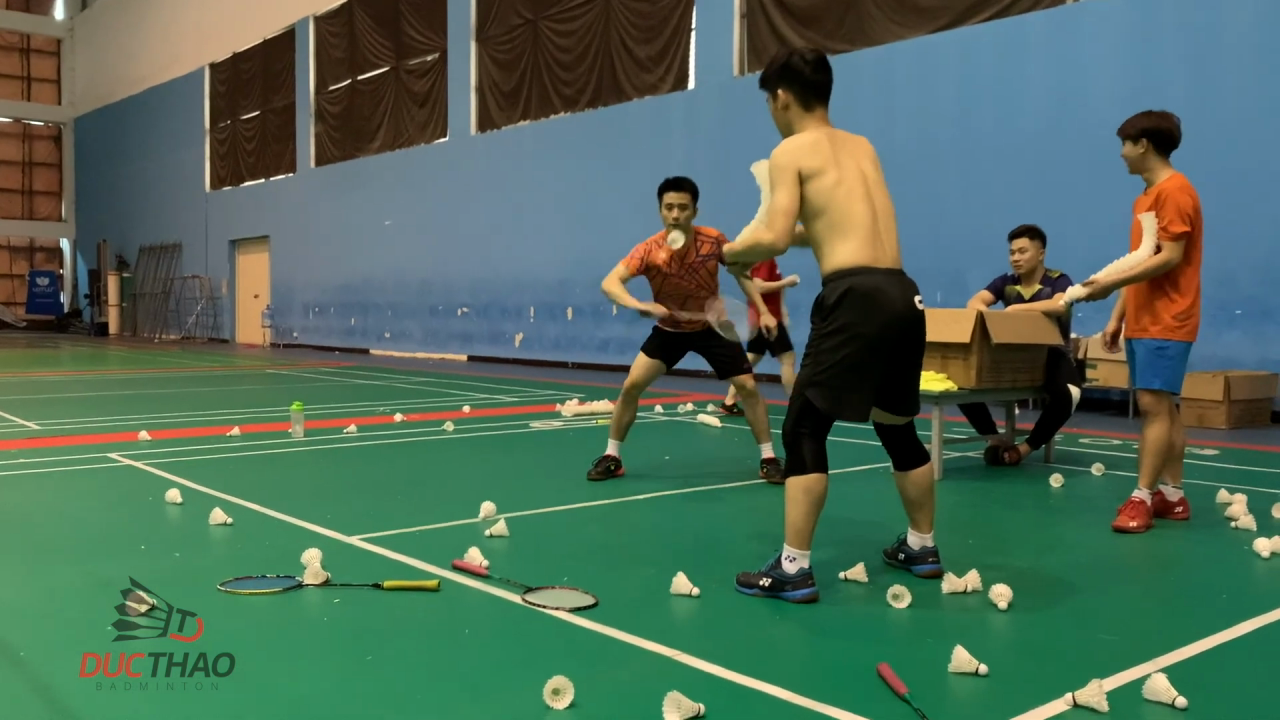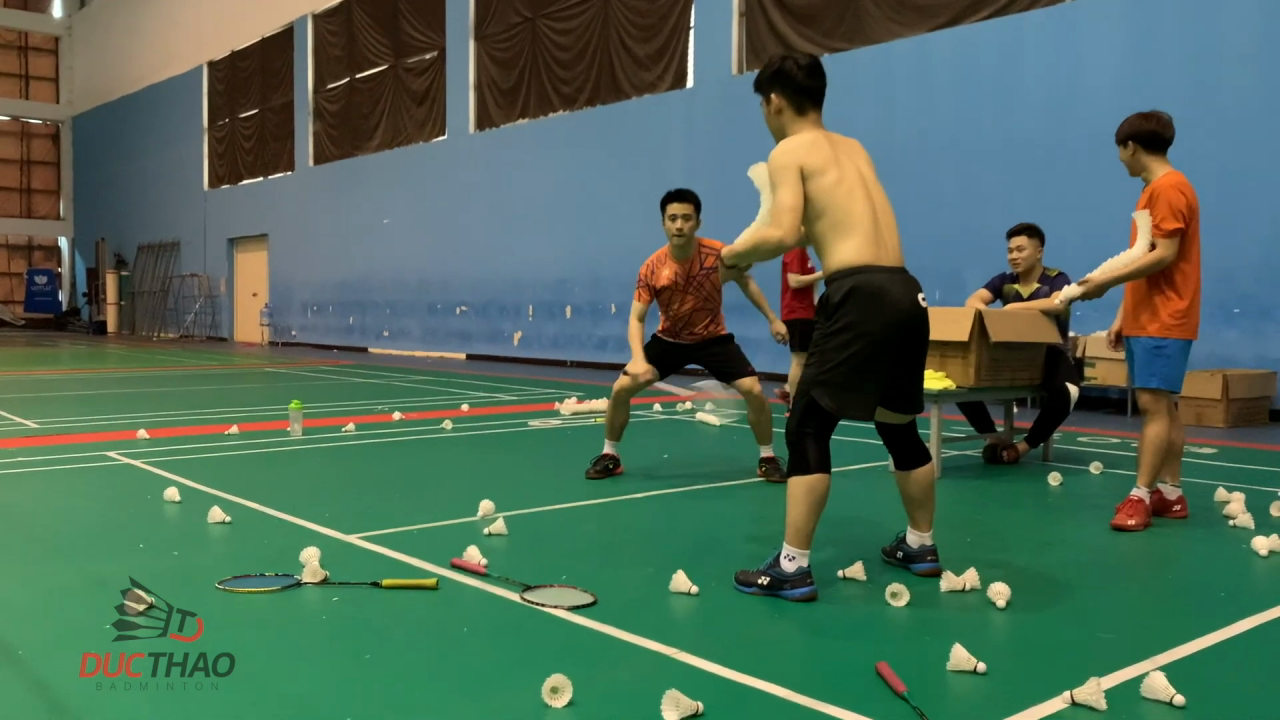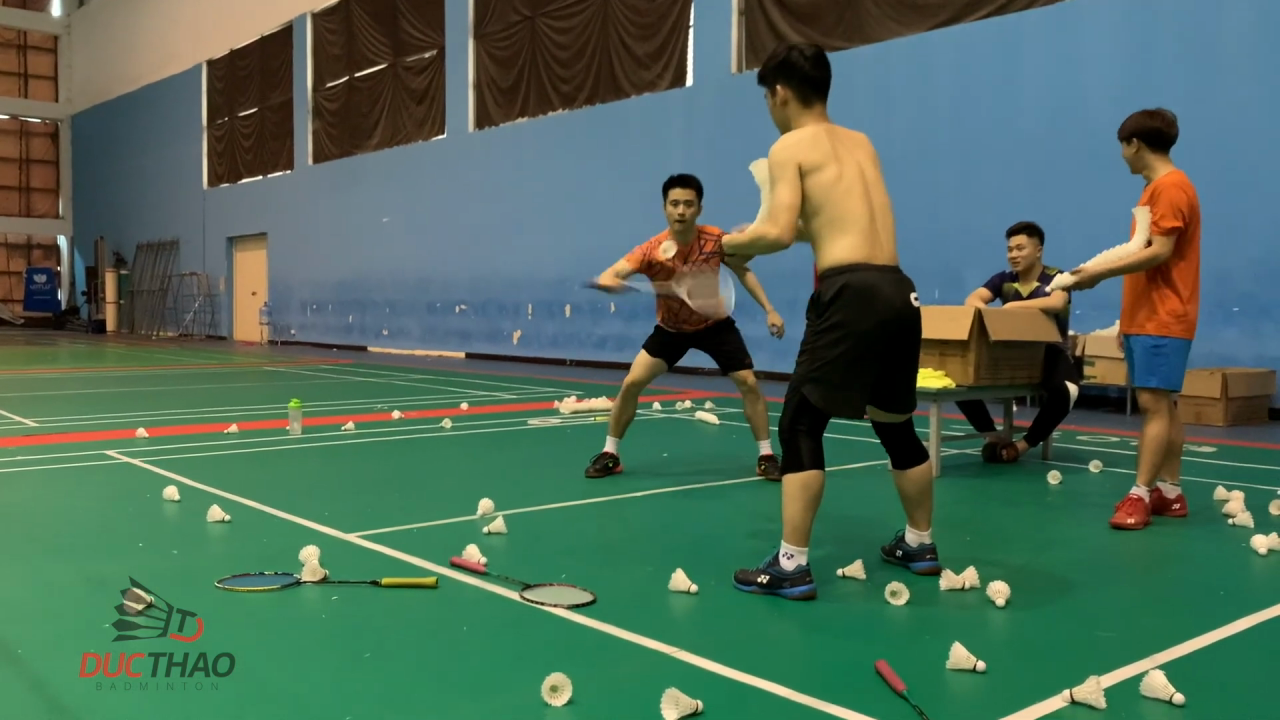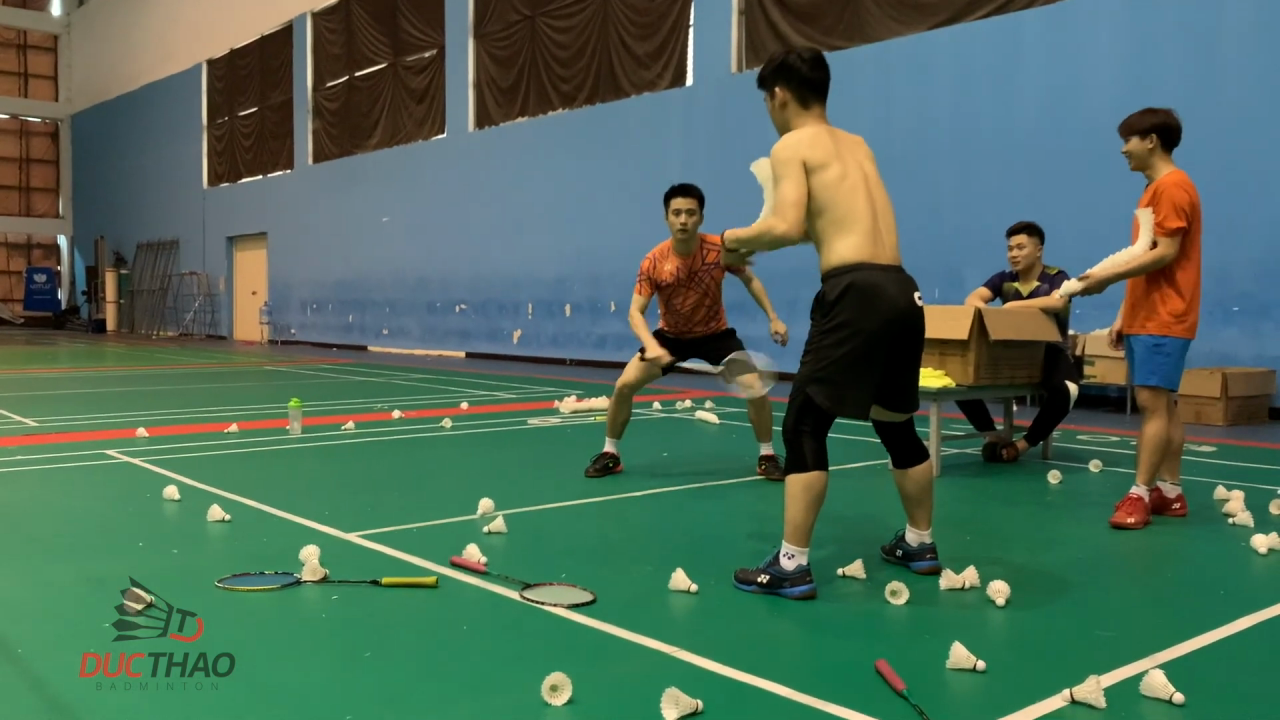
dt=0.3s
person 1, frame 1
left shoulder: (791, 151)
right shoulder: (861, 147)
left elbow: (773, 239)
left wrist: (733, 251)
right wrist: (794, 227)
left hip: (856, 297)
right hip: (901, 293)
left knee: (804, 429)
right knee: (897, 425)
left ankle: (793, 568)
right ankle: (921, 547)
person 1, frame 2
left shoulder: (789, 152)
right shoulder: (852, 149)
left elbow: (782, 235)
left wrist: (735, 253)
right wrist: (761, 237)
left hip: (861, 296)
right hip: (904, 291)
left knee: (807, 429)
right knee: (899, 425)
left ankle: (793, 568)
right ankle: (921, 545)
person 1, frame 3
left shoulder: (791, 146)
right shoulder: (860, 143)
left elbow: (778, 232)
left wrist: (734, 243)
right wrist: (786, 219)
left hip: (852, 294)
right hip: (896, 290)
left knee: (800, 426)
right knee: (896, 423)
left ankle: (791, 565)
right ankle: (919, 545)
person 1, frame 4
left shoulder: (792, 145)
right shoulder: (855, 145)
left elbow: (787, 228)
left wrist: (737, 239)
right wrist: (761, 231)
left hip: (857, 293)
right hip: (900, 289)
left knee: (804, 426)
right knee: (896, 423)
left ankle: (792, 566)
right ankle: (920, 543)
person 2, frame 1
left shoulder: (1174, 191)
right shoulder: (1145, 196)
left elbow: (1170, 257)
left wrist: (1110, 283)
right wrist: (1117, 317)
left hip: (1165, 322)
right hip: (1143, 321)
left knee: (1153, 404)
right knee: (1163, 407)
left ankle: (1142, 497)
right ankle: (1172, 495)
person 2, frame 2
left shoulder: (1168, 188)
right shoulder: (1153, 190)
left elbow: (1164, 255)
left wrist: (1107, 281)
right wrist: (1122, 317)
left hip: (1163, 321)
right hip: (1146, 319)
left knee: (1153, 404)
right knee: (1162, 406)
left ankle: (1141, 496)
right ankle: (1170, 493)
person 2, frame 3
left shoulder: (1170, 186)
right shoulder: (1156, 188)
left elbow: (1160, 252)
left wrist: (1100, 272)
right wrist: (1128, 319)
left hip: (1162, 320)
right hip: (1147, 317)
left knee: (1154, 403)
right knee: (1161, 404)
left ankle: (1141, 494)
right ankle: (1170, 492)
person 2, frame 4
left shoulder: (1172, 186)
right shoulder: (1153, 190)
left elbow: (1165, 253)
left wrist: (1106, 277)
right wrist: (1122, 316)
left hip: (1164, 319)
right hip: (1144, 317)
left knee: (1152, 402)
right knee: (1162, 404)
left ankle: (1141, 494)
right ankle: (1170, 491)
person 3, frame 1
left shoulder: (714, 240)
right shoulder: (648, 250)
left elbow: (741, 272)
right elbow: (609, 284)
left wrist: (764, 311)
right wrist: (639, 305)
left hip: (712, 329)
right hip: (669, 330)
left knee: (749, 388)
right knee: (631, 385)
left ankle: (768, 458)
right ankle: (611, 457)
person 3, frame 2
left shoulder: (718, 253)
right shoulder: (652, 268)
left elbow: (746, 282)
right elbow: (636, 320)
left wrist: (773, 319)
right wrist: (637, 357)
left hip: (713, 339)
right hip: (668, 343)
left knee: (755, 393)
right knee: (621, 390)
left ankle: (767, 459)
right ankle: (609, 456)
person 3, frame 3
left shoulder: (717, 239)
right shoulder: (650, 250)
left elbow: (744, 272)
right elbow: (606, 278)
left wrist: (769, 310)
right wrist: (610, 280)
left hip: (715, 326)
right hip: (671, 329)
left knee: (750, 384)
right knee: (631, 384)
left ankle: (766, 456)
right ankle: (610, 454)
person 3, frame 4
left shoulder: (720, 249)
right shoulder: (653, 261)
left elbow: (749, 279)
right elbow: (636, 314)
left wrist: (773, 318)
right wrist: (650, 344)
left hip: (715, 335)
right hip: (671, 337)
right knee: (624, 386)
left ankle: (767, 456)
right ankle: (610, 454)
person 4, frame 1
left shoulder: (1058, 281)
right shoulder: (1006, 282)
left elbow: (1059, 305)
right elbow: (974, 302)
left wrist: (1014, 309)
left hip: (1051, 357)
left knee: (1067, 394)
left ankle: (1026, 447)
right ankle: (995, 439)
person 4, frame 2
left shoulder: (1057, 279)
right shoulder: (1004, 281)
left elbow: (1057, 304)
right elbow: (973, 301)
left wrist: (1012, 307)
left hip: (1050, 356)
left knee: (1065, 393)
left ankle: (1025, 445)
right ankle: (994, 438)
person 4, frame 3
left shoulder: (1056, 278)
right shoulder: (1003, 279)
left elbow: (1057, 303)
right elbow: (972, 300)
left wrist: (1012, 306)
left hip: (1049, 354)
left knee: (1064, 391)
left ankle: (1024, 444)
right ankle: (994, 437)
person 4, frame 4
left shoulder: (1056, 277)
right shoulder: (1004, 279)
left elbow: (1057, 302)
right elbow: (972, 299)
left wrist: (1012, 305)
left hip: (1049, 354)
left knee: (1065, 391)
left ankle: (1024, 443)
right ankle: (994, 436)
